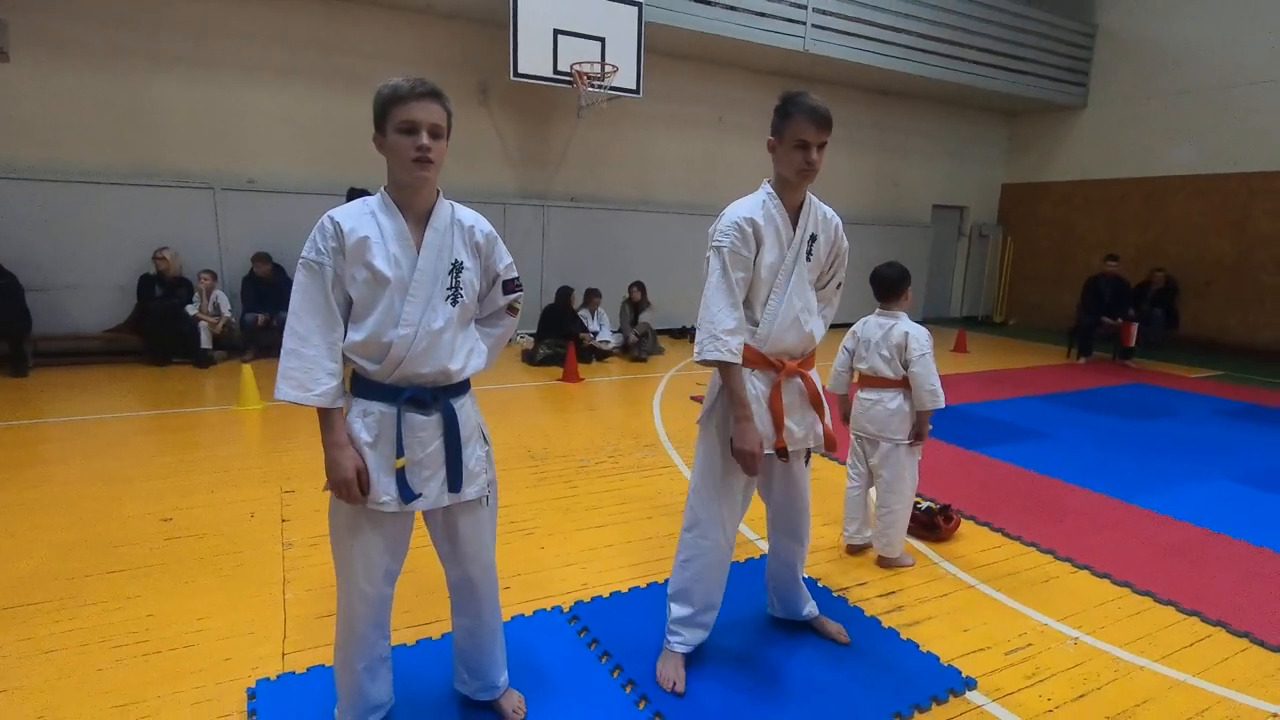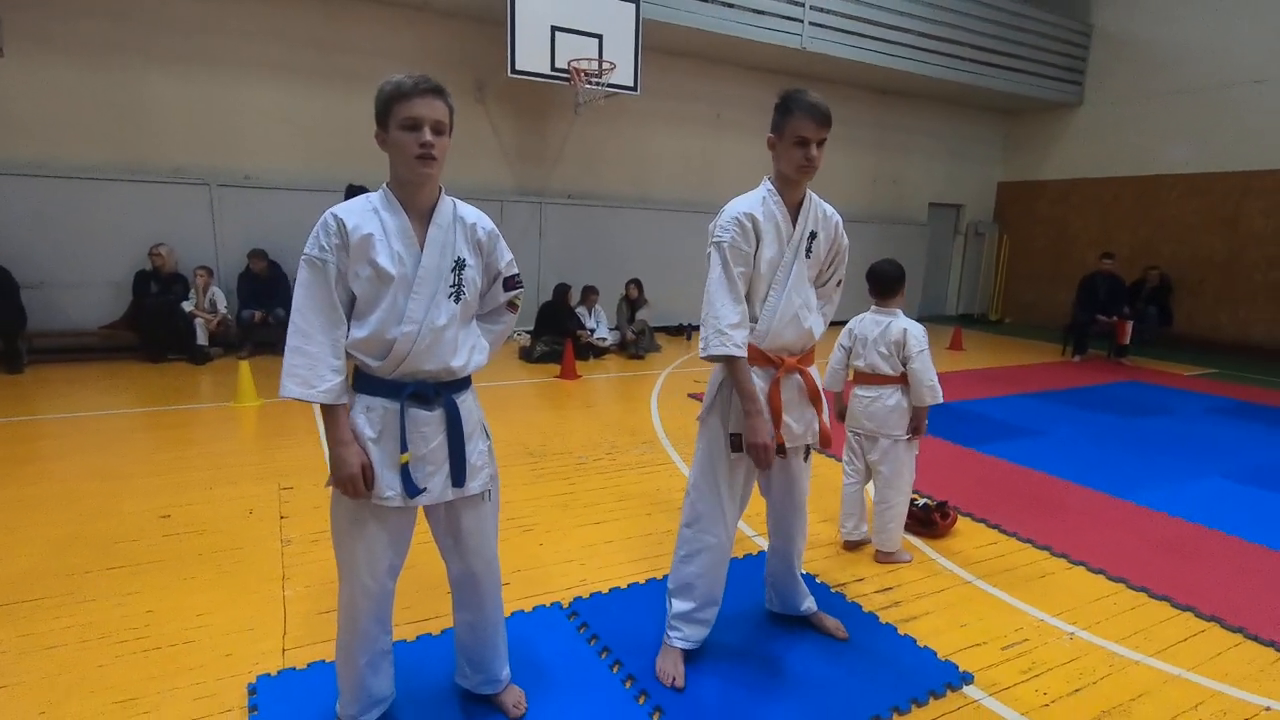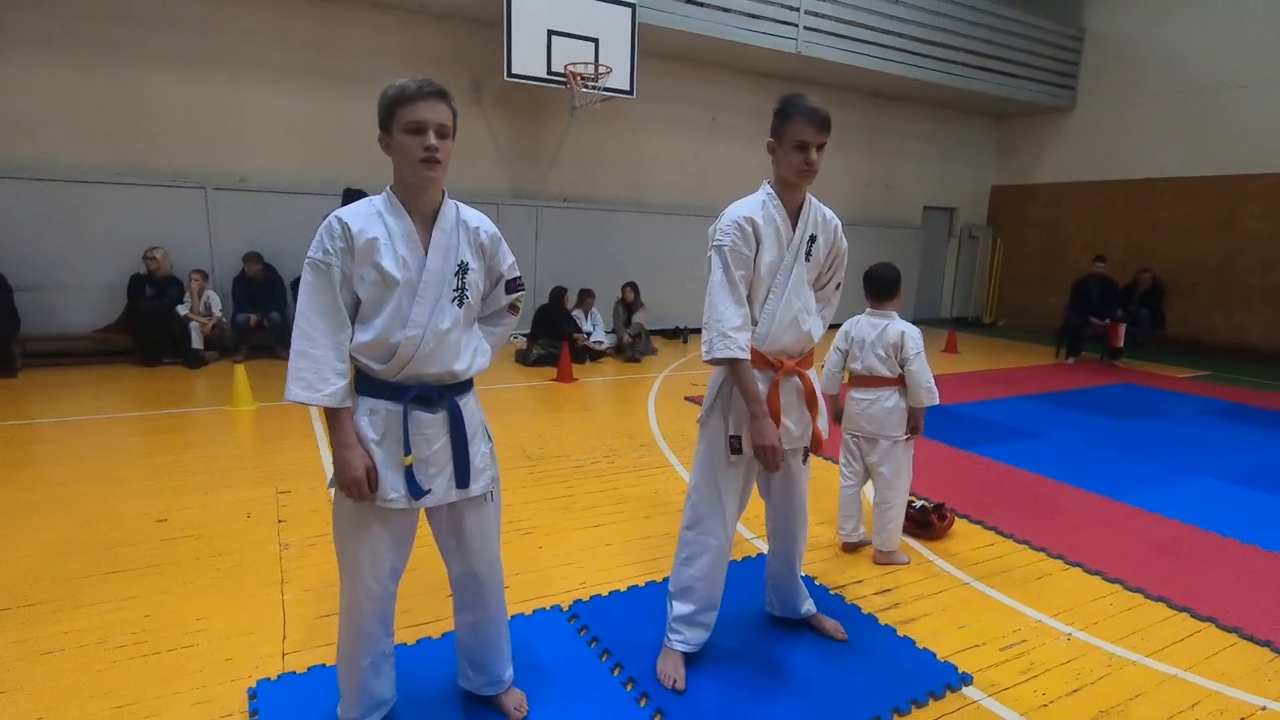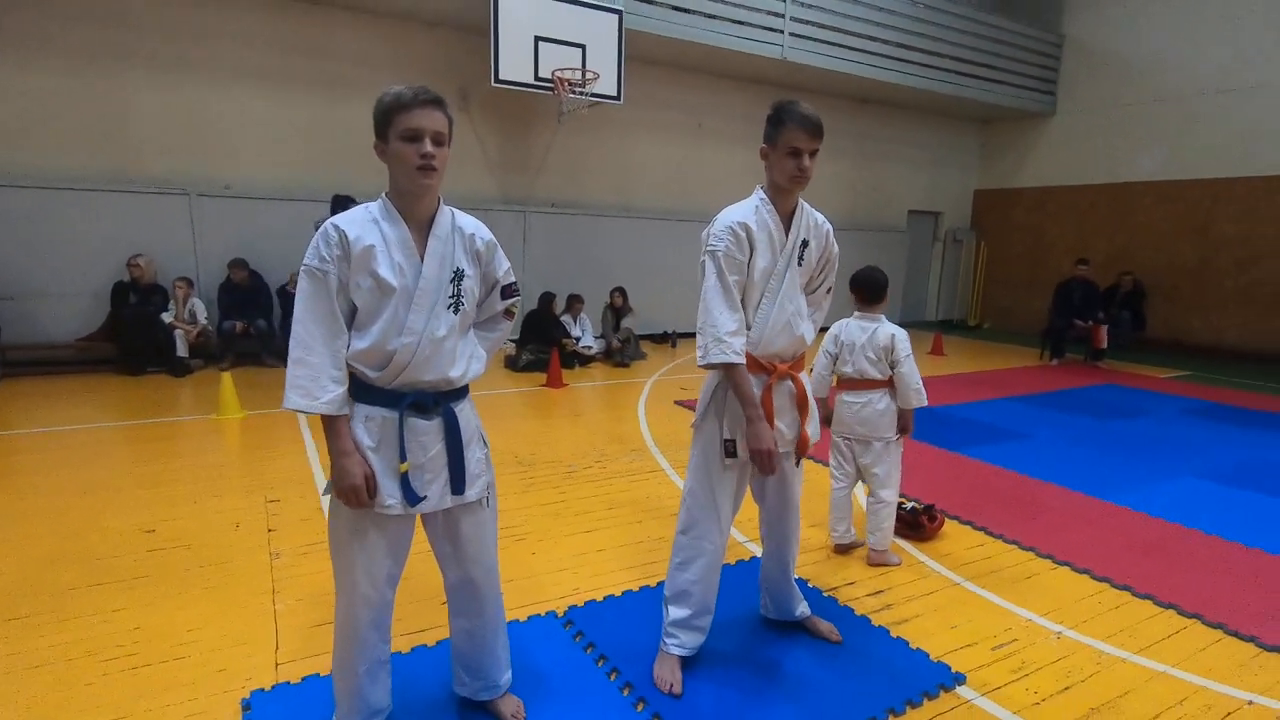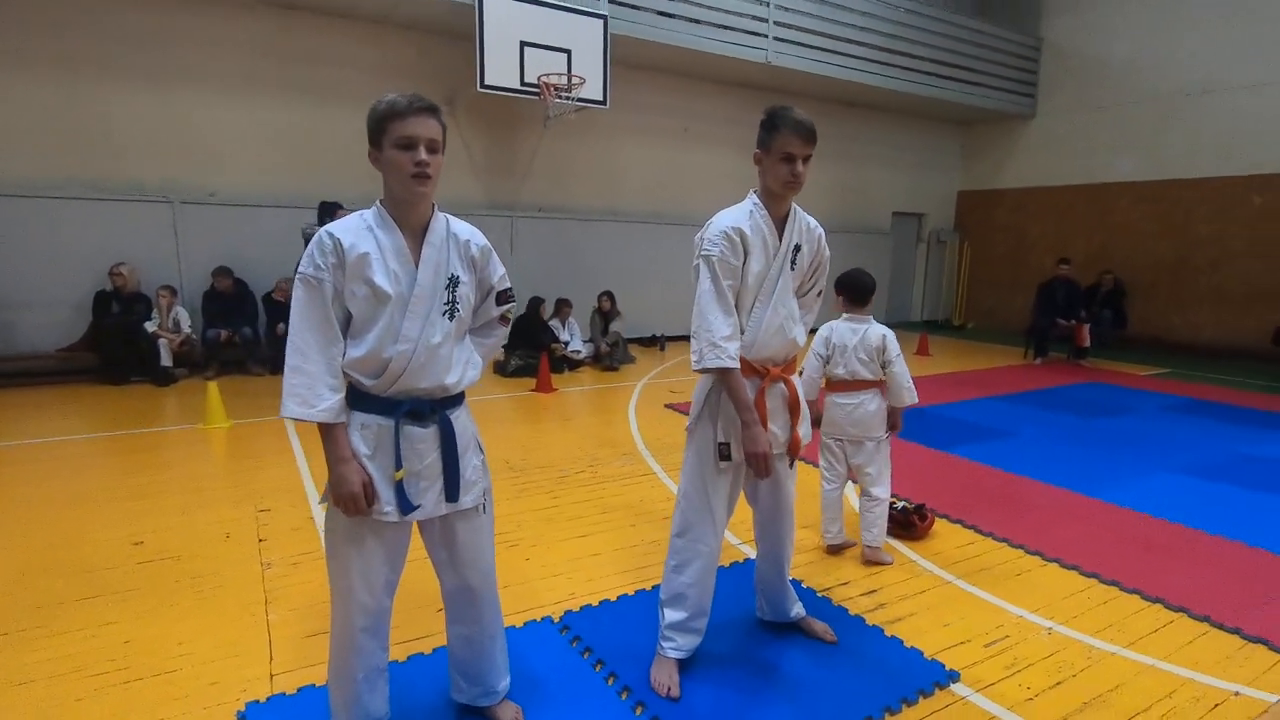
dt=0.1s
person 1, frame 1
left shoulder: (474, 232)
right shoulder: (342, 229)
left elbow: (501, 313)
right elbow: (317, 342)
left wrist: (458, 363)
right wrist: (335, 442)
left hip: (453, 423)
right hip: (375, 426)
left knee: (474, 568)
right knee: (365, 583)
person 1, frame 2
left shoulder: (476, 228)
right shoulder: (345, 226)
left elbow: (501, 309)
right elbow: (320, 339)
left wrist: (458, 358)
right wrist: (340, 438)
left hip: (454, 419)
right hip: (376, 420)
left knee: (476, 563)
right knee: (366, 578)
person 1, frame 3
left shoulder: (478, 232)
right shoulder: (348, 229)
left elbow: (501, 312)
right elbow: (324, 343)
left wrist: (461, 361)
right wrist: (345, 441)
left hip: (456, 421)
right hip: (380, 423)
left knee: (478, 565)
right knee: (368, 581)
person 1, frame 4
left shoulder: (473, 238)
right shoulder: (344, 236)
left elbow: (497, 318)
right elbow: (320, 350)
left wrist: (454, 368)
right wrist: (342, 449)
left hip: (452, 428)
right hip: (374, 430)
left knee: (475, 571)
right knee: (365, 589)
person 1, frame 5
left shoulder: (469, 245)
right shoulder: (338, 244)
left elbow: (491, 324)
right elbow: (316, 360)
left wrist: (450, 373)
right wrist: (340, 457)
left hip: (448, 435)
right hip: (371, 438)
left knee: (472, 577)
right knee: (361, 598)
person 2, frame 1
left shoulder: (829, 226)
right shoulder: (741, 222)
right elbow: (720, 327)
left wrist: (799, 365)
right wrist: (742, 418)
left hip: (799, 385)
right hip: (746, 384)
left knee: (794, 511)
right knee: (713, 516)
left ankle: (792, 604)
right ankle: (680, 637)
person 2, frame 2
left shoulder: (829, 224)
right shoulder: (741, 219)
right elbow: (723, 325)
left wrist: (799, 363)
right wrist: (753, 414)
left hip: (800, 381)
right hip: (745, 382)
left knee: (791, 505)
right knee: (712, 512)
left ankle: (790, 600)
right ankle: (680, 633)
person 2, frame 3
left shoulder: (828, 227)
right shoulder: (741, 222)
right elbow: (726, 328)
left wrist: (797, 368)
right wrist: (758, 414)
left hip: (798, 384)
right hip: (745, 384)
left knee: (791, 508)
right knee: (712, 514)
left ankle: (790, 602)
right ankle: (681, 636)
person 2, frame 4
left shoulder: (820, 232)
right shoulder: (733, 228)
right elbow: (721, 334)
left wrist: (791, 375)
right wrist: (754, 419)
left hip: (790, 387)
right hip: (737, 390)
left knee: (784, 510)
right knee: (706, 518)
left ankle: (785, 604)
right ankle: (677, 639)
person 2, frame 5
left shoulder: (811, 235)
right shoulder: (726, 232)
right elbow: (716, 338)
left wrist: (783, 375)
right wrist: (749, 422)
left hip: (781, 389)
right hip: (731, 392)
left knee: (778, 511)
right knee: (700, 521)
left ankle: (780, 605)
right ankle: (674, 642)
person 3, frame 1
left shoulder: (860, 327)
right shoulder: (914, 334)
left elbow: (840, 373)
right elbow: (925, 385)
left wrist: (844, 407)
right wrist: (923, 424)
left hip: (863, 410)
right hip: (896, 416)
left knee: (858, 478)
right knee: (896, 486)
left ankle: (855, 538)
right ankle: (889, 551)
person 3, frame 2
left shoulder: (856, 324)
right shoulder: (911, 330)
left elbow: (835, 369)
right elbow: (923, 380)
left wrist: (839, 403)
right wrist: (920, 418)
left hip: (859, 406)
right hip: (893, 411)
left knee: (854, 475)
right knee: (893, 482)
left ankle: (852, 534)
right ankle: (886, 547)
person 3, frame 3
left shoulder: (851, 326)
right shoulder: (906, 332)
left elbow: (831, 372)
right elbow: (920, 382)
left wrist: (835, 406)
right wrist: (917, 418)
left hip: (856, 408)
right hip: (890, 413)
left knee: (851, 477)
right knee: (892, 483)
left ankle: (850, 536)
right ankle: (885, 548)
person 3, frame 4
left shoulder: (839, 329)
right shoulder: (894, 334)
left elbow: (820, 374)
right elbow: (908, 383)
left wrist: (823, 408)
right wrist: (907, 418)
left hip: (845, 410)
right hip: (880, 413)
left knee: (842, 478)
right knee: (884, 484)
left ankle: (842, 538)
right ankle: (878, 548)
person 3, frame 5
left shoulder: (827, 331)
right shoulder: (883, 335)
left elbow: (810, 376)
right elbow: (899, 382)
left wrist: (813, 411)
right wrist: (896, 416)
left hip: (835, 411)
right hip: (870, 413)
left knee: (832, 479)
right knee: (875, 482)
left ankle: (834, 539)
right ankle: (872, 546)
